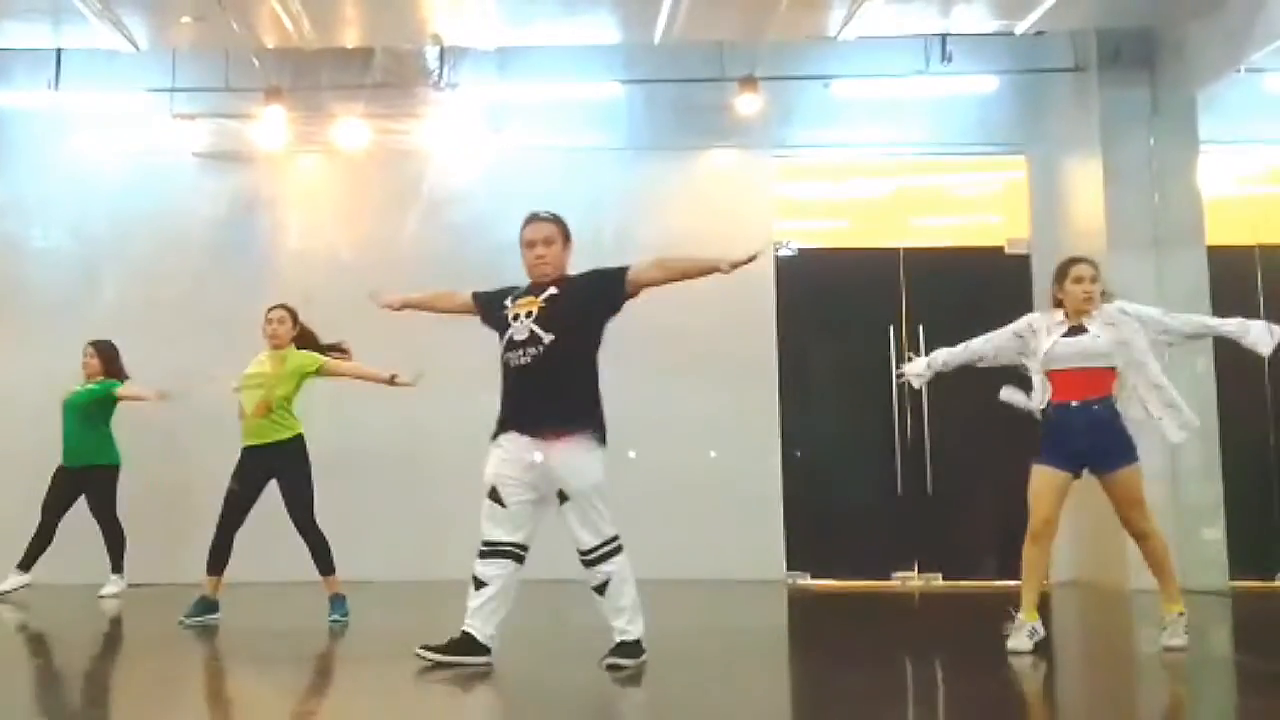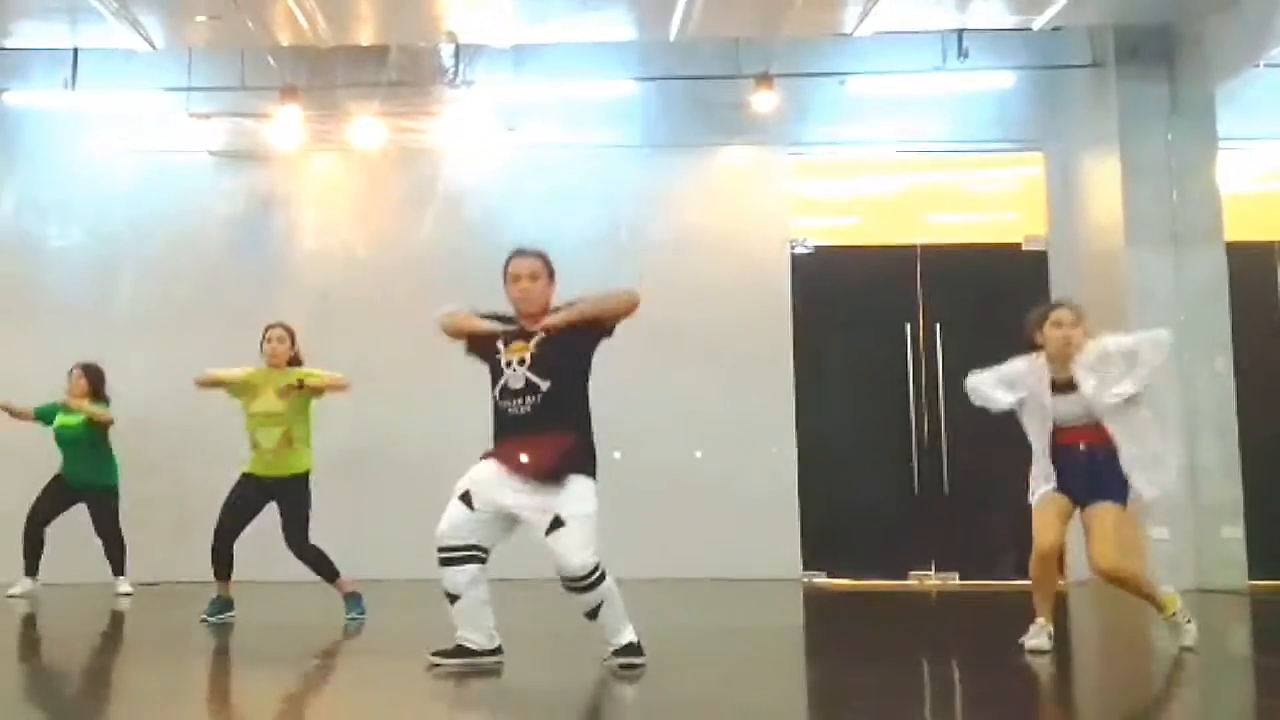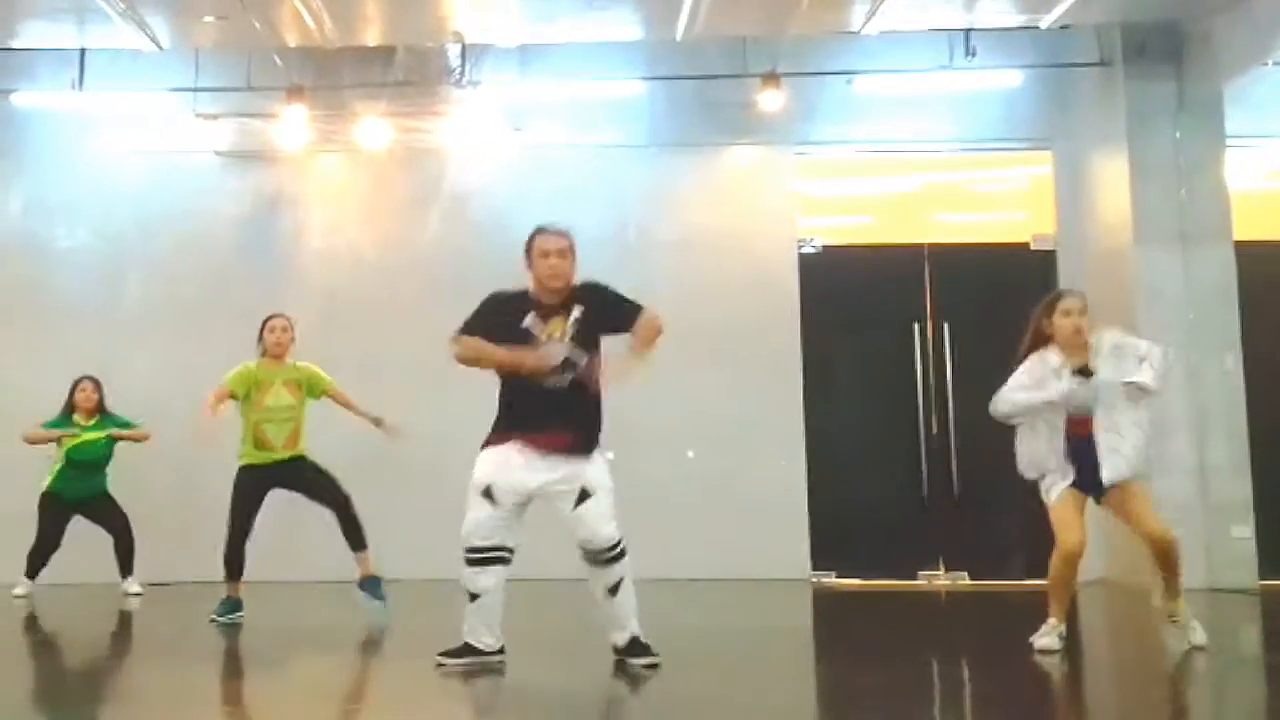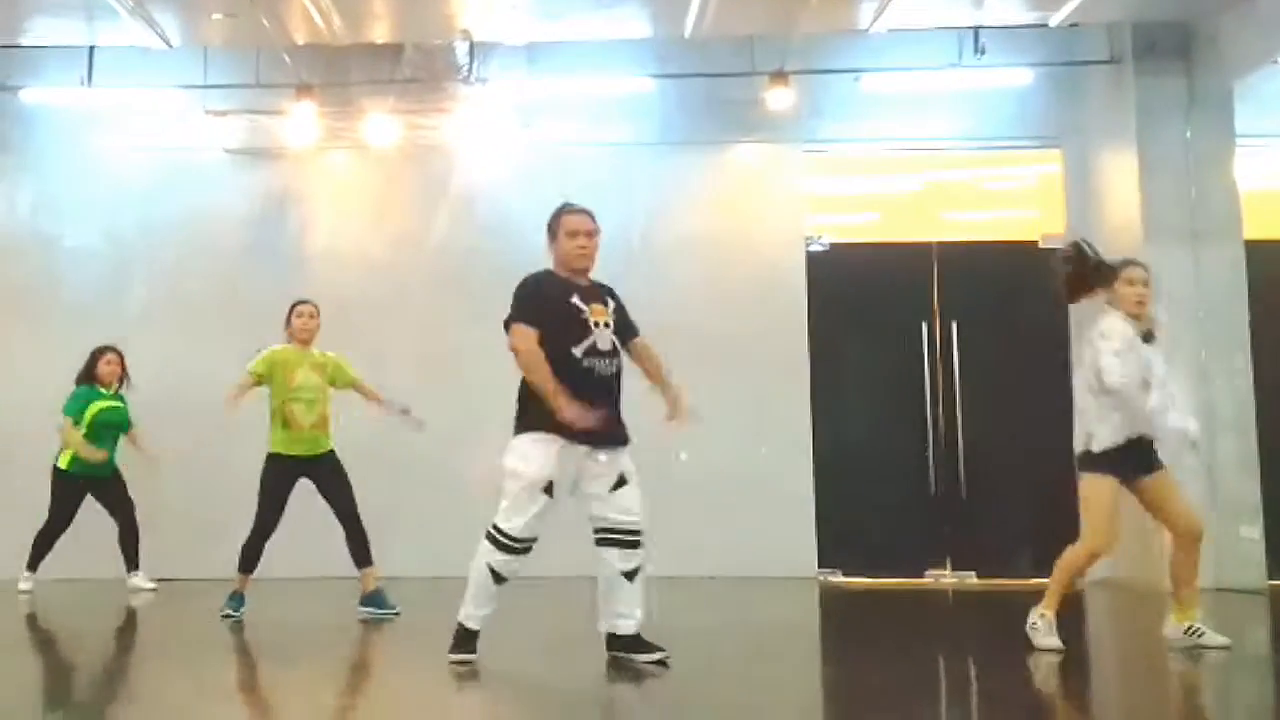
dt=0.3s
person 1, frame 1
left shoulder: (590, 287)
right shoulder: (508, 299)
left elbow: (648, 273)
right elbow: (460, 301)
left wrist: (716, 265)
right wrist: (406, 301)
left hip: (573, 435)
right hip: (514, 436)
left knee: (595, 539)
right knee: (498, 539)
left ankle: (629, 637)
right ankle: (476, 638)
person 1, frame 2
left shoulder: (572, 326)
right shoulder: (496, 330)
left elbow: (627, 300)
right elbow: (450, 321)
left wrist: (565, 317)
right wrist: (489, 327)
left hip: (565, 474)
right hip: (503, 468)
left knee: (577, 565)
right knee: (453, 537)
left ankle: (624, 640)
right ankle: (479, 643)
person 1, frame 3
left shoulder: (592, 299)
right shoulder: (503, 306)
left elbow: (650, 322)
right elbow: (463, 349)
left wrist: (624, 362)
right wrist: (523, 358)
left hip: (578, 452)
right hip: (513, 446)
left knee: (603, 541)
right knee: (480, 538)
left ankle: (628, 638)
right ankle: (483, 641)
person 1, frame 4
left shoulder: (607, 296)
right shoulder: (538, 290)
left elbow: (637, 345)
right elbow: (522, 343)
left wrist: (669, 392)
right wrist: (561, 402)
left hip: (607, 437)
right hip: (546, 432)
left knee: (623, 531)
right knee: (514, 529)
left ankle: (622, 634)
right ankle: (469, 625)
person 2, frame 1
left shoulder: (1120, 317)
right shoulder: (1036, 326)
left elbow: (1178, 323)
right elbow: (985, 345)
left wrist: (1248, 329)
right wrist: (929, 363)
left hip: (1106, 428)
right hip: (1058, 431)
left knee: (1140, 526)
right knee: (1039, 527)
left ankle: (1175, 612)
right ankle: (1027, 620)
person 2, frame 2
left shoulder: (1101, 353)
right shoulder: (1027, 369)
left elbow: (1159, 340)
right elbow: (976, 381)
left wrist: (1132, 384)
right wrist: (1002, 397)
left hip: (1105, 471)
right hip: (1056, 471)
left knee: (1108, 565)
right knee: (1045, 546)
left ankle: (1169, 606)
right ankle: (1043, 622)
person 2, frame 3
left shoulder: (1113, 344)
right shoulder: (1038, 366)
left elbow: (1153, 354)
right elbow: (1001, 406)
left wrist: (1148, 376)
right wrist: (1052, 392)
left hip: (1112, 459)
right hip: (1063, 465)
left knee: (1160, 535)
right knee: (1070, 545)
left ankle: (1176, 606)
right ankle: (1055, 622)
person 2, frame 4
left shoulder: (1149, 331)
right shoulder: (1110, 330)
left elbow: (1156, 389)
right elbow: (1115, 380)
left wrist: (1182, 420)
right wrist: (1167, 414)
left hip: (1138, 447)
right hip: (1102, 445)
left knee: (1190, 529)
right knee: (1097, 542)
left ankle: (1183, 620)
right ankle: (1044, 614)
person 3, frame 1
left shoulder: (300, 358)
right shoulder: (260, 360)
left elbow: (342, 367)
left wrist: (390, 378)
right wrist: (239, 385)
left hip: (286, 446)
right hip: (253, 451)
left knee: (305, 524)
right knee: (227, 523)
left ankle: (336, 596)
right ankle: (208, 600)
person 3, frame 2
left shoulder: (302, 379)
right shoulder: (247, 378)
left elbow: (342, 383)
right elbow: (201, 381)
left wrist: (301, 380)
right wrist: (223, 377)
left hip: (294, 475)
right hip: (256, 476)
left knee: (298, 545)
right knee: (222, 535)
left ankle: (350, 594)
right ankle: (223, 599)
person 3, frame 3
left shoulder: (305, 373)
right shoulder: (247, 373)
left elbow: (340, 396)
right elbow: (215, 397)
left wrist: (371, 418)
right wrist: (210, 419)
left hip: (293, 460)
right hip: (254, 466)
left knee: (342, 503)
right knee: (236, 534)
left ankle: (368, 576)
right ankle: (232, 600)
person 3, frame 4
left shoulder: (329, 362)
right shoulder: (274, 357)
left elbow: (362, 388)
right elbow: (246, 382)
left wrist: (392, 406)
right wrist: (235, 397)
left hip: (323, 455)
right hip: (282, 456)
left knee: (351, 519)
right knee: (264, 526)
left ankle: (371, 593)
right ankle: (238, 594)
person 4, frame 1
left shoulder: (108, 386)
right shoulder: (85, 389)
left elbow: (128, 392)
left wrist: (150, 395)
left hip: (100, 463)
right hip: (73, 462)
left knee: (106, 517)
right knee: (49, 516)
left ankle: (117, 577)
right ankle: (21, 573)
person 4, frame 2
left shoulder: (95, 410)
right shoulder: (57, 408)
left elbow: (107, 419)
right elbow: (27, 414)
left wrist: (80, 405)
left hip: (101, 483)
right hip: (67, 480)
left knee: (108, 530)
right knee: (34, 522)
left ankle: (121, 578)
right ankle: (30, 579)
person 4, frame 3
left shoulder: (110, 421)
right shoulder: (63, 423)
left elbow: (144, 433)
right elbow: (29, 437)
left wrist: (121, 433)
right wrist: (61, 433)
left hip: (95, 494)
right hip: (58, 494)
left knee: (122, 528)
right knee: (46, 541)
left ankle: (128, 579)
right ankle: (28, 580)
person 4, frame 4
left shoulder: (119, 400)
right shoulder: (84, 394)
left elbow: (128, 429)
right elbow: (66, 427)
left wrist: (142, 450)
right wrist: (85, 450)
left hip: (105, 472)
right hip: (71, 471)
left knee: (127, 516)
right knee: (57, 524)
left ankle: (133, 575)
right ankle: (29, 573)
